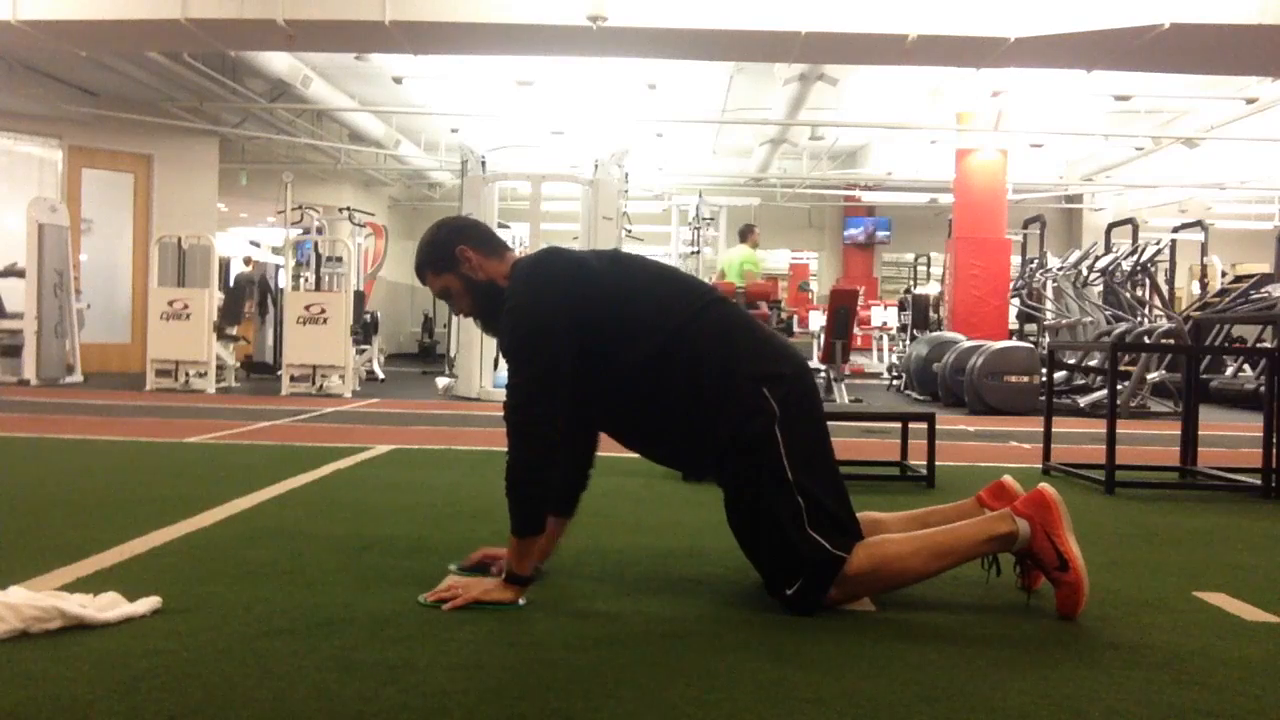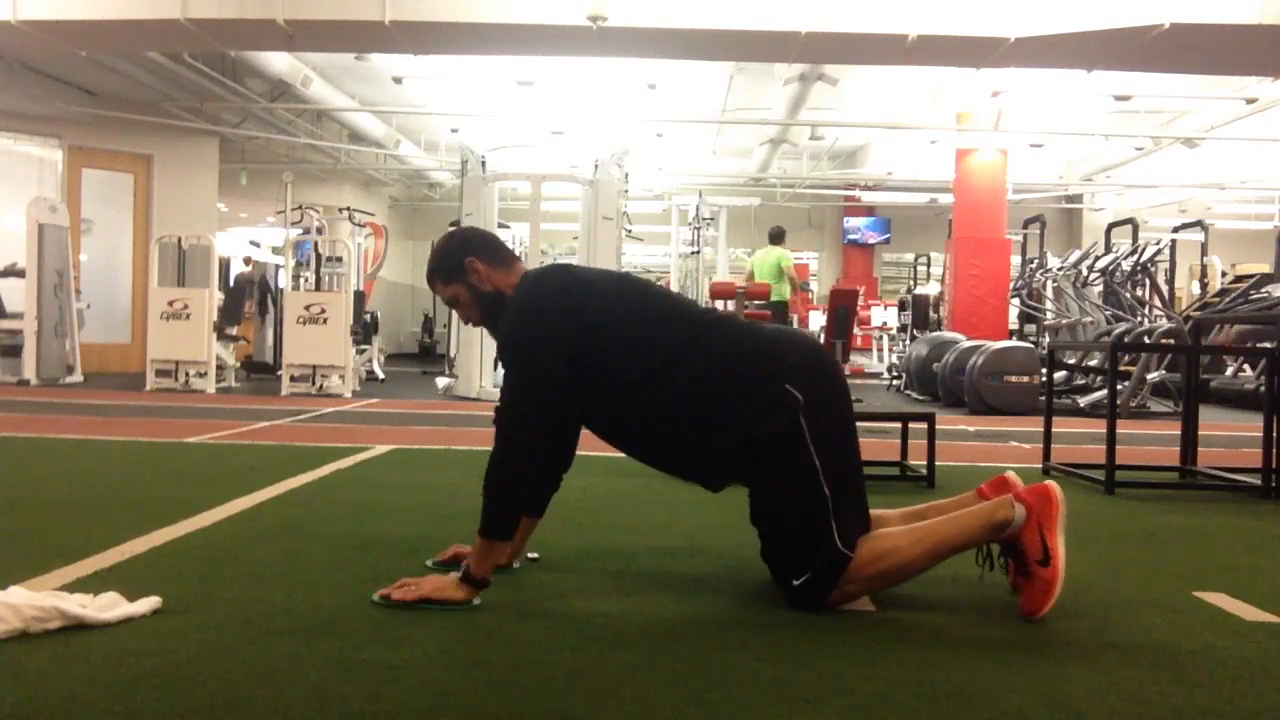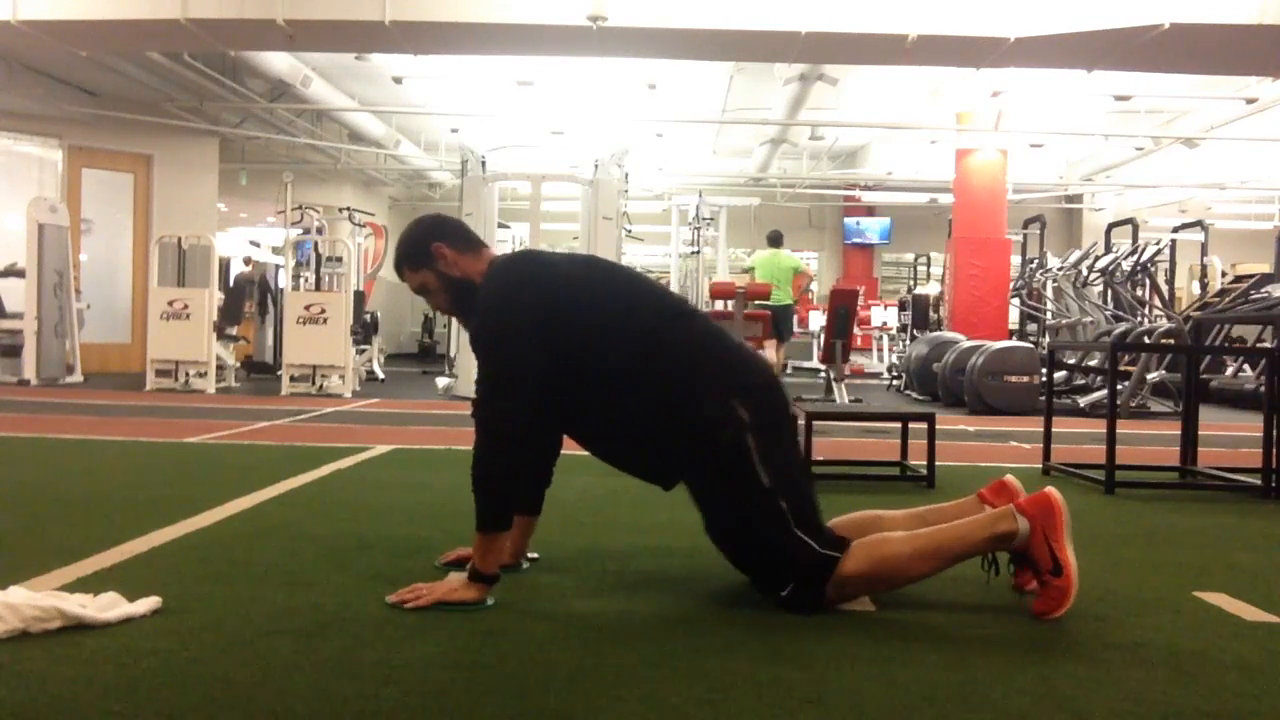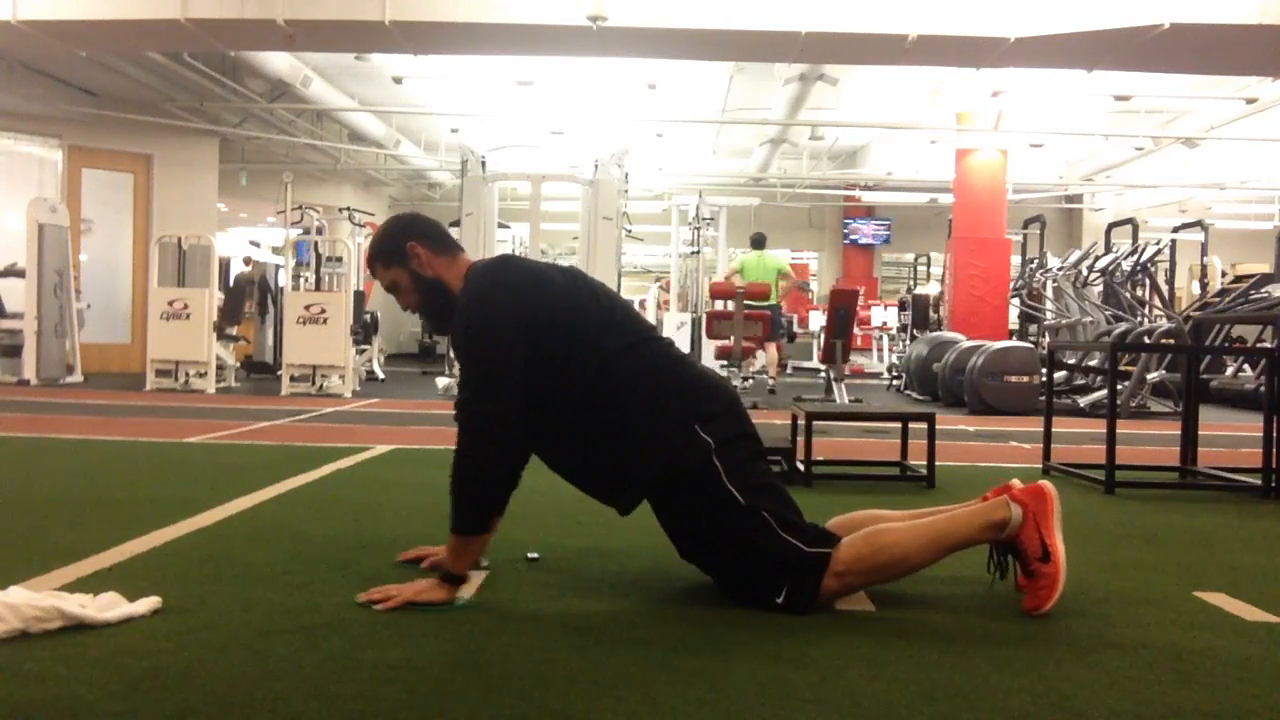
dt=1s
person 1, frame 1
left shoulder: (534, 295)
right shoulder: (560, 290)
left elbow: (533, 438)
right elbow: (572, 432)
left wrist: (516, 576)
right wrist: (536, 545)
left hip: (754, 401)
right hip: (751, 401)
left knee: (817, 580)
right knee: (829, 543)
left ankle: (1015, 526)
right ankle: (990, 508)
person 1, frame 2
left shoulder: (536, 309)
right shoulder: (561, 305)
left elbow: (519, 444)
right elbow: (550, 444)
left wrist: (472, 576)
right wrist: (507, 546)
left hip: (785, 398)
right hip: (777, 398)
left knee: (821, 579)
right knee: (824, 544)
left ankle: (1012, 513)
right ankle: (989, 503)
person 1, frame 3
left shoulder: (505, 296)
right shoulder: (532, 290)
left elbow: (503, 436)
right elbow: (534, 435)
left wrist: (481, 575)
right wrist: (510, 547)
left hip: (723, 416)
right hip: (721, 412)
left knee: (813, 580)
right knee: (813, 546)
left ankle: (1016, 525)
right ankle: (987, 507)
person 1, frame 4
left shoulder: (488, 302)
right shoulder: (509, 293)
left elbow: (486, 442)
right elbow: (506, 440)
left wrist: (451, 574)
right wrist: (465, 543)
left hip: (684, 439)
right hip: (683, 437)
left knee: (813, 577)
right knee: (811, 548)
left ankle: (1006, 516)
right ankle: (992, 510)
